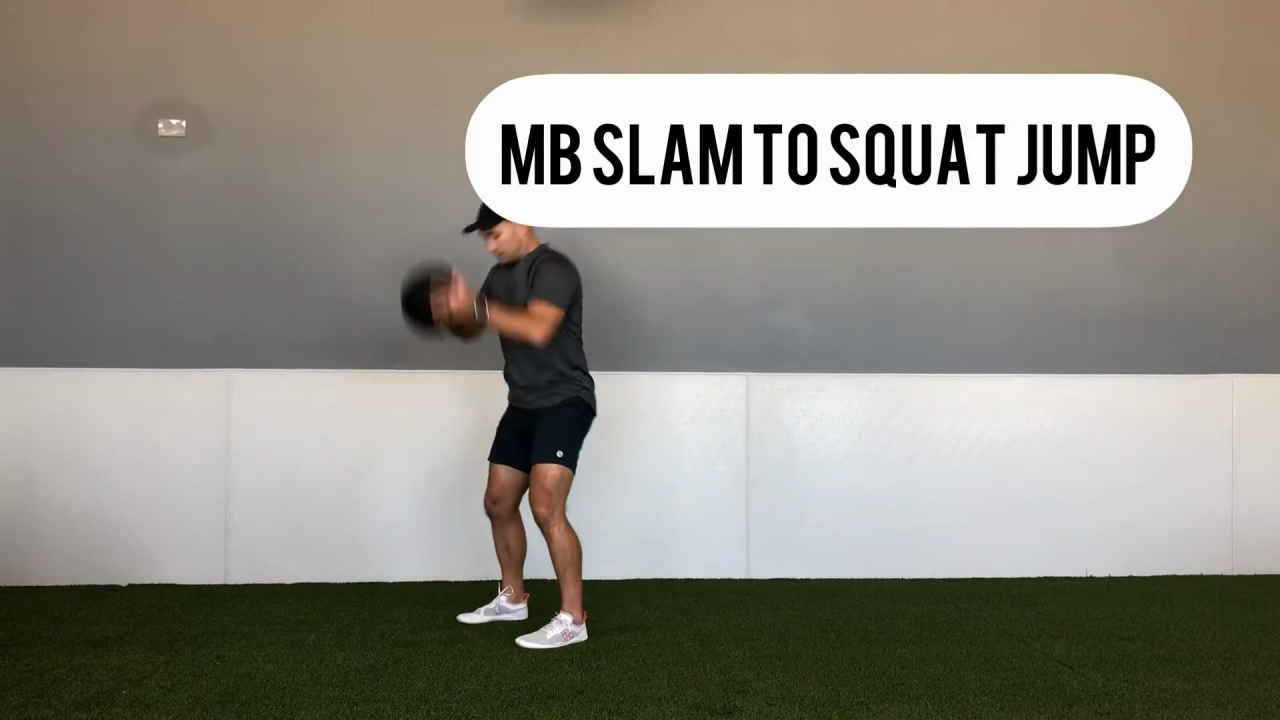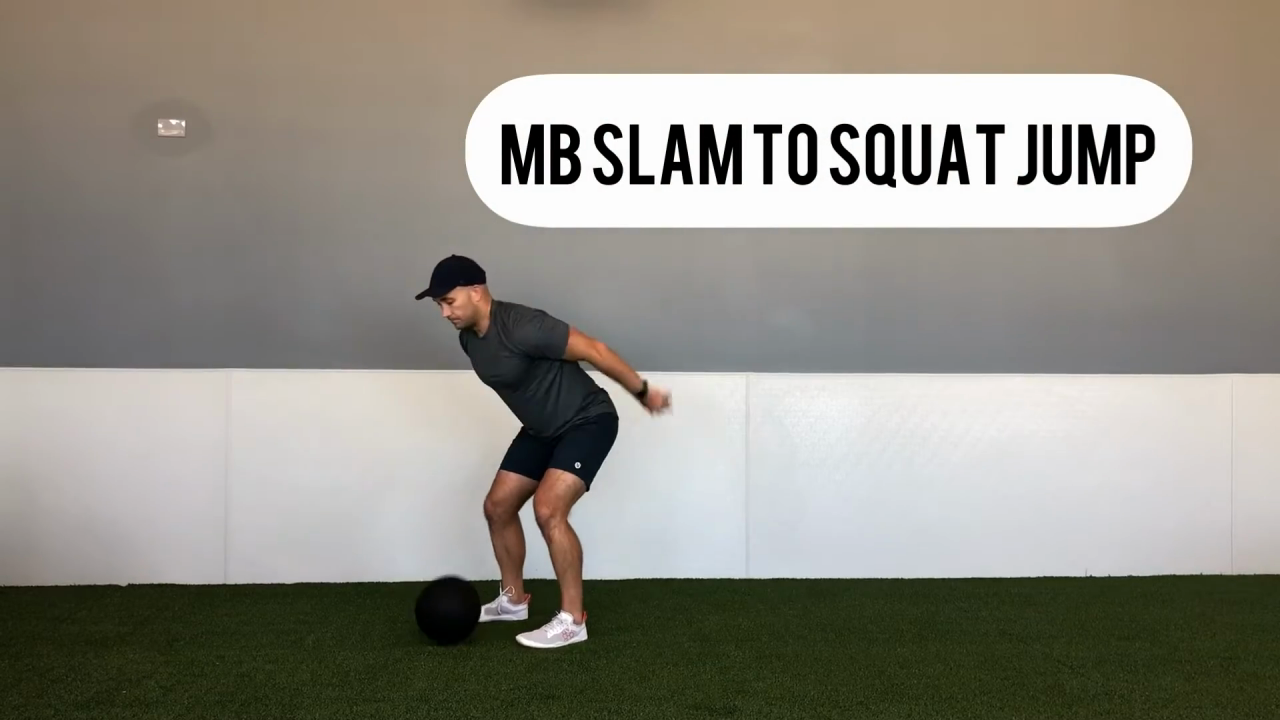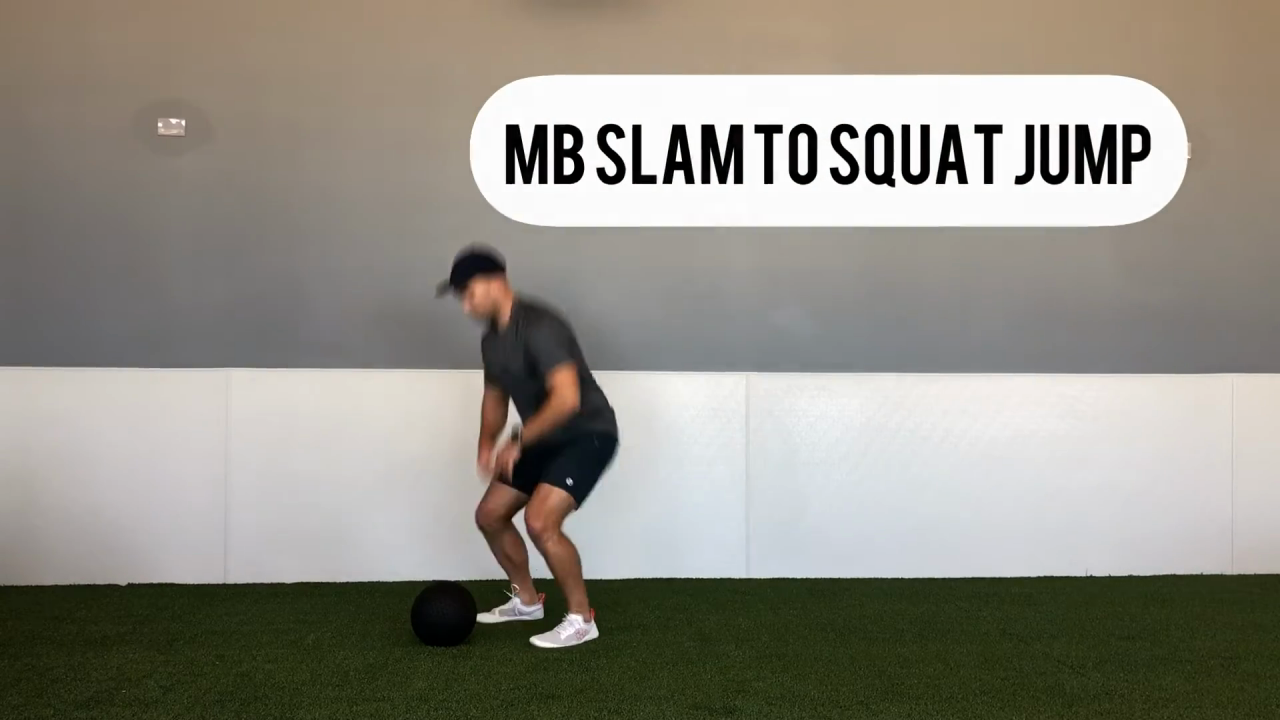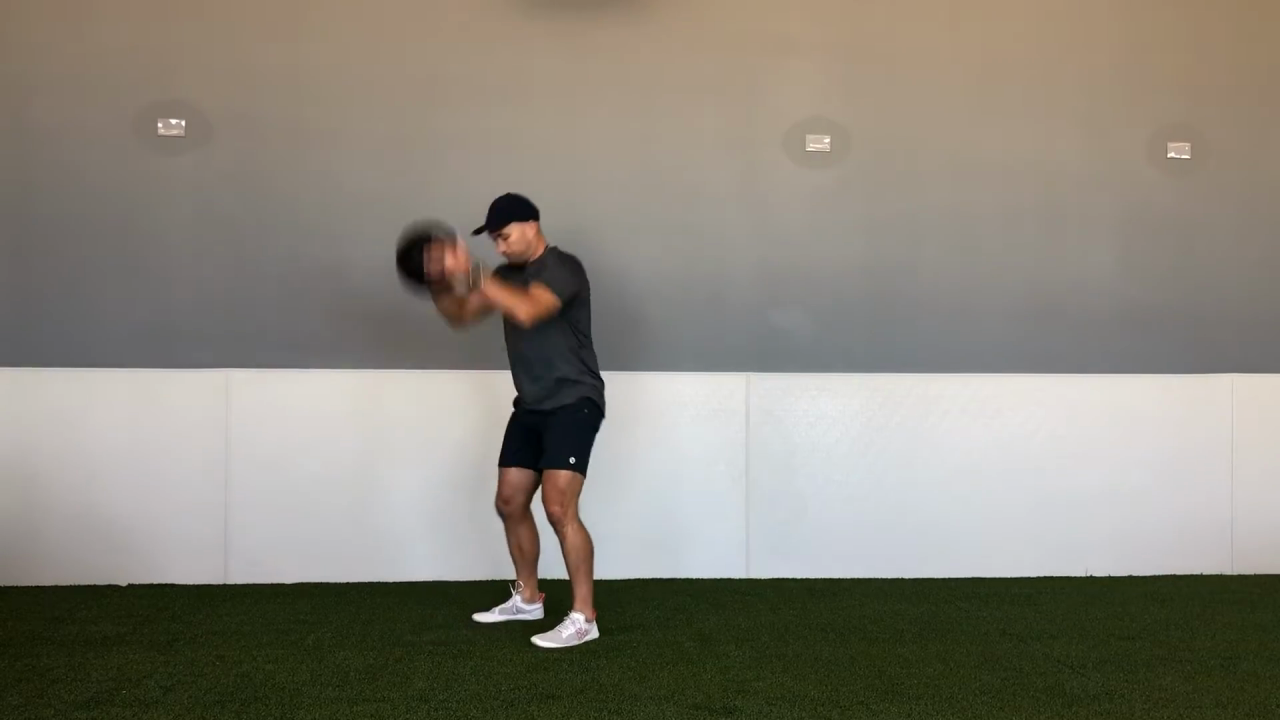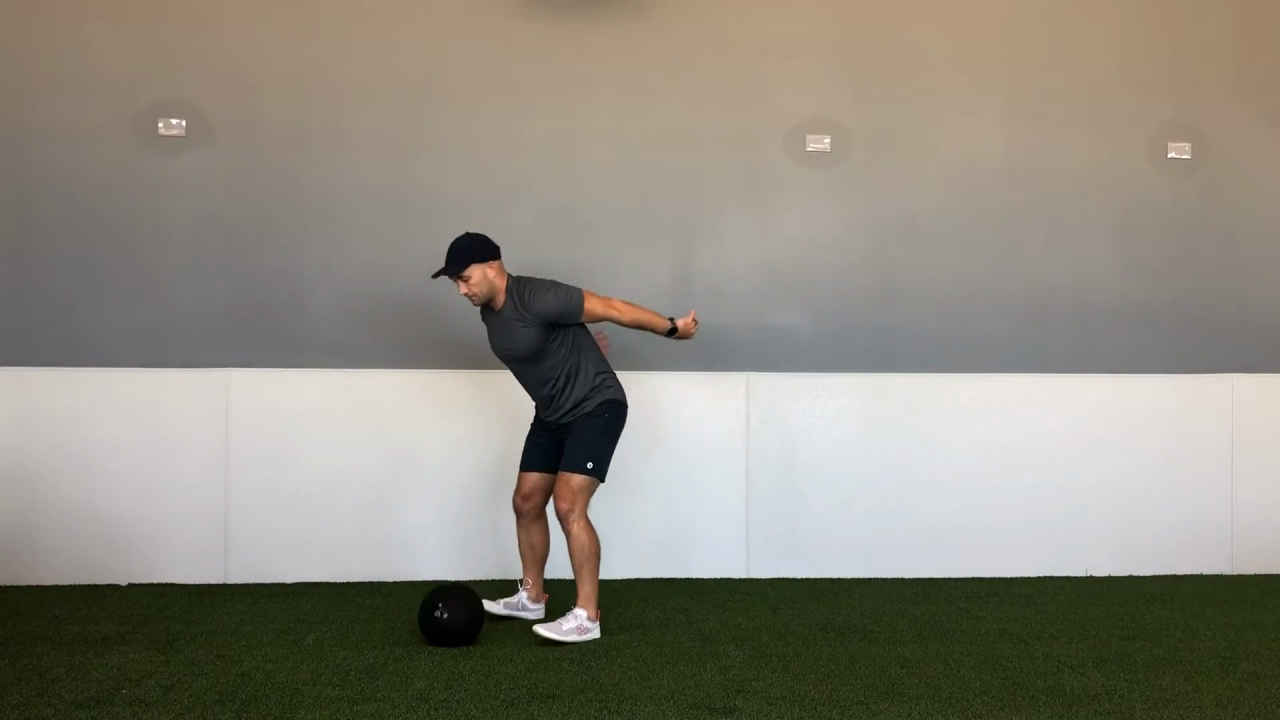
dt=1s
person 1, frame 1
left shoulder: (554, 269)
right shoulder: (501, 275)
left elbow: (536, 330)
right elbow: (470, 328)
left wrist: (477, 307)
right wrist: (451, 310)
left hip: (563, 404)
right hip: (522, 406)
left knee: (546, 508)
right knee: (498, 504)
left ankle: (572, 619)
right ankle: (512, 599)
person 1, frame 2
left shoulder: (521, 327)
right shoulder: (468, 339)
left elbow: (593, 350)
left wrist: (643, 391)
left hip: (587, 421)
right hip: (541, 428)
left knee: (548, 510)
right knee: (497, 506)
left ankle: (572, 619)
right ankle: (513, 598)
person 1, frame 3
left shoulder: (539, 329)
right shoulder: (492, 338)
left elbow: (567, 401)
right elbow: (494, 396)
left wrist: (518, 443)
right wrist: (486, 442)
left hip: (588, 435)
right hip: (542, 439)
left knee: (541, 521)
right knee: (489, 514)
left ankle: (581, 620)
right ankle: (528, 600)
person 1, frame 4
left shoulder: (563, 268)
right shoulder: (507, 275)
left elbow: (525, 311)
right elbow: (461, 315)
left wrist: (473, 276)
right wrist: (443, 284)
left hip: (574, 404)
right hip: (531, 407)
left knee: (559, 508)
right knee: (510, 504)
left ankle: (583, 618)
right ankle: (527, 598)
person 1, frame 5
left shoulder: (536, 298)
right shoulder: (489, 311)
left elbow: (610, 307)
left wrist: (671, 328)
right wrist: (587, 342)
left hip: (595, 407)
right hip: (552, 413)
left knee: (568, 504)
right knee: (525, 502)
left ankle: (586, 615)
right ankle: (531, 596)
